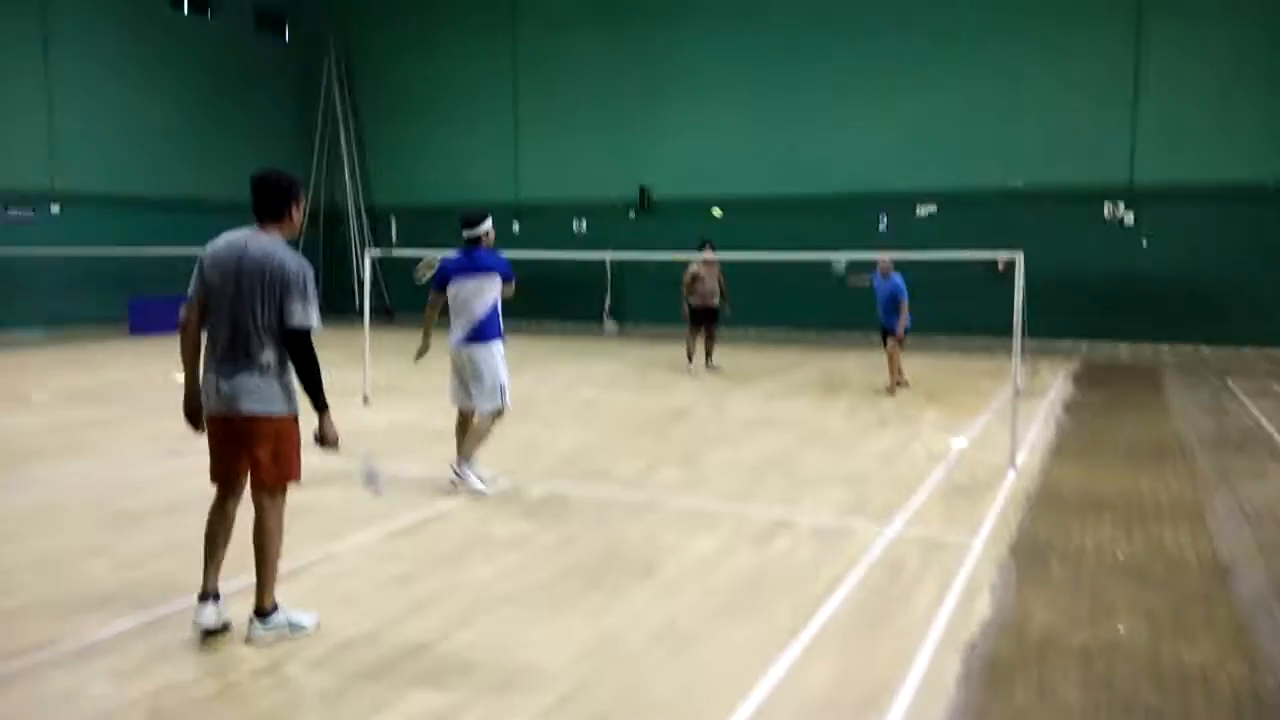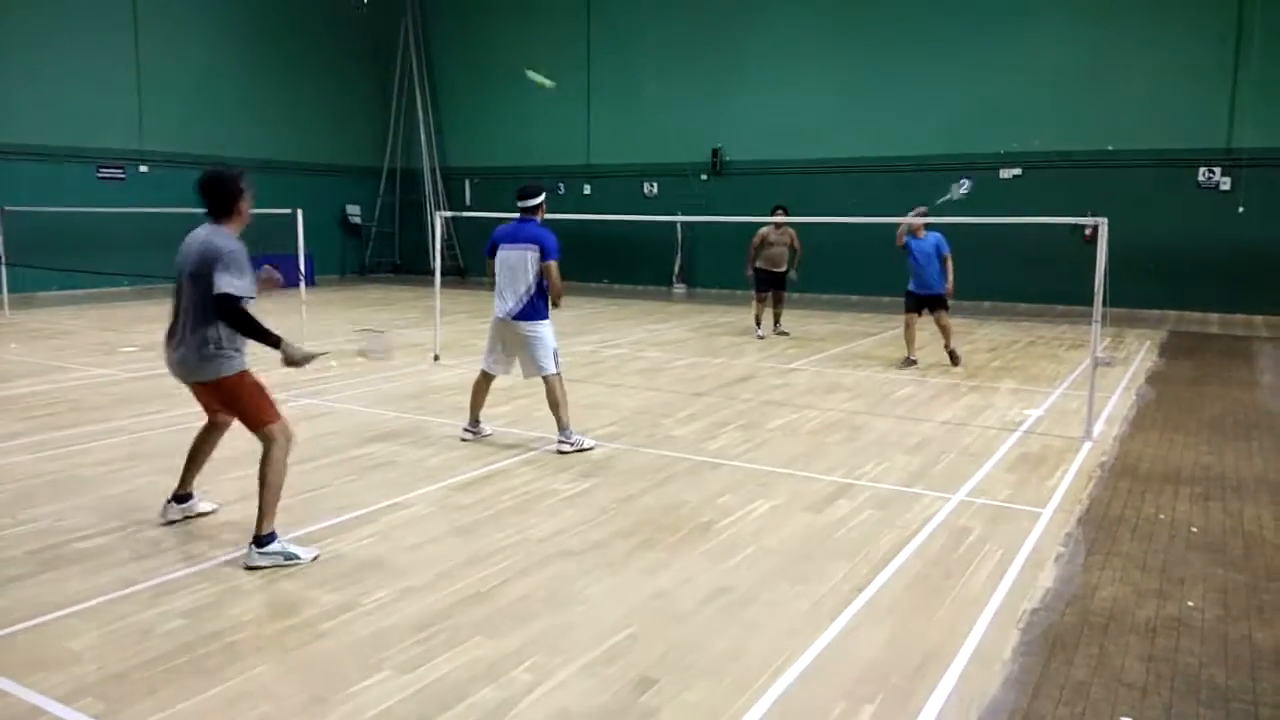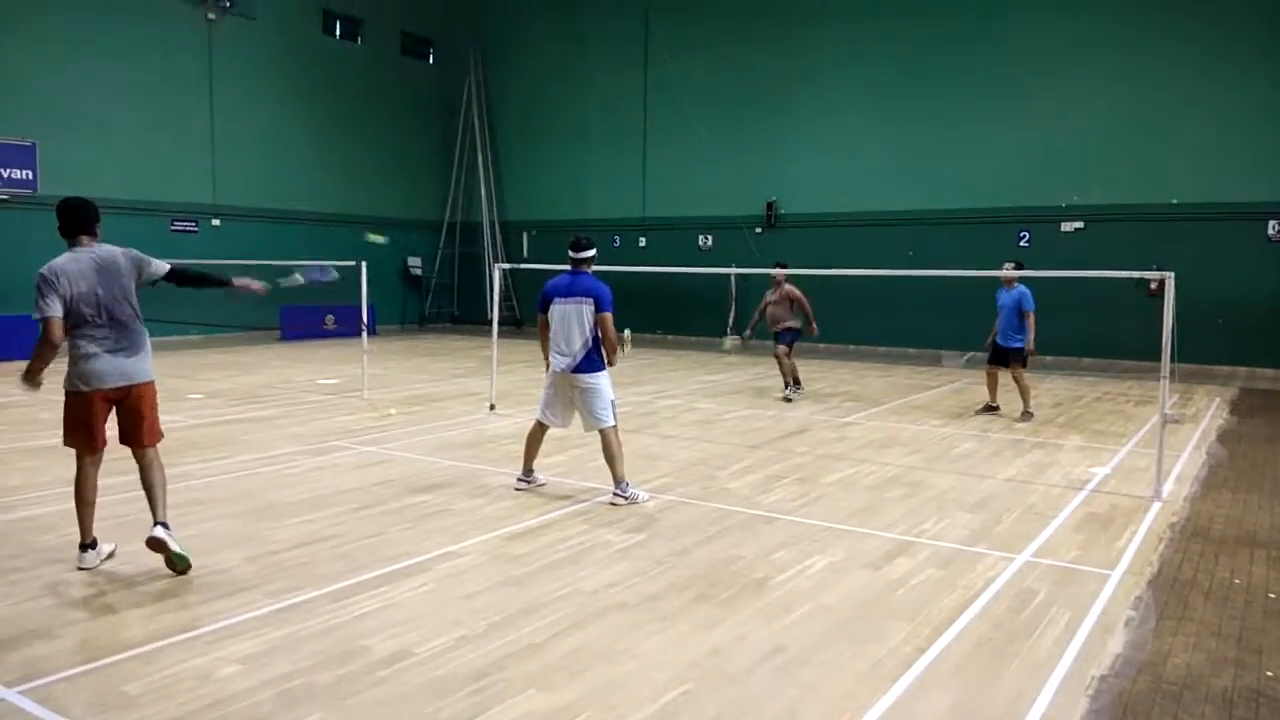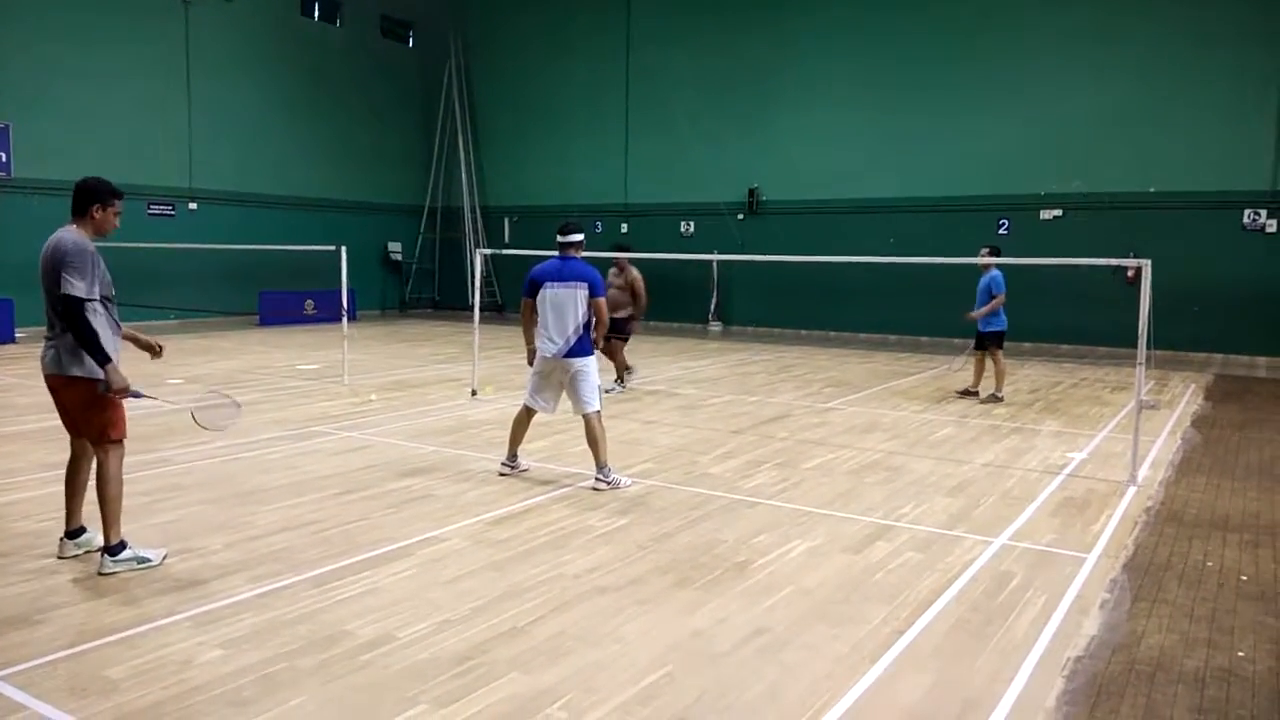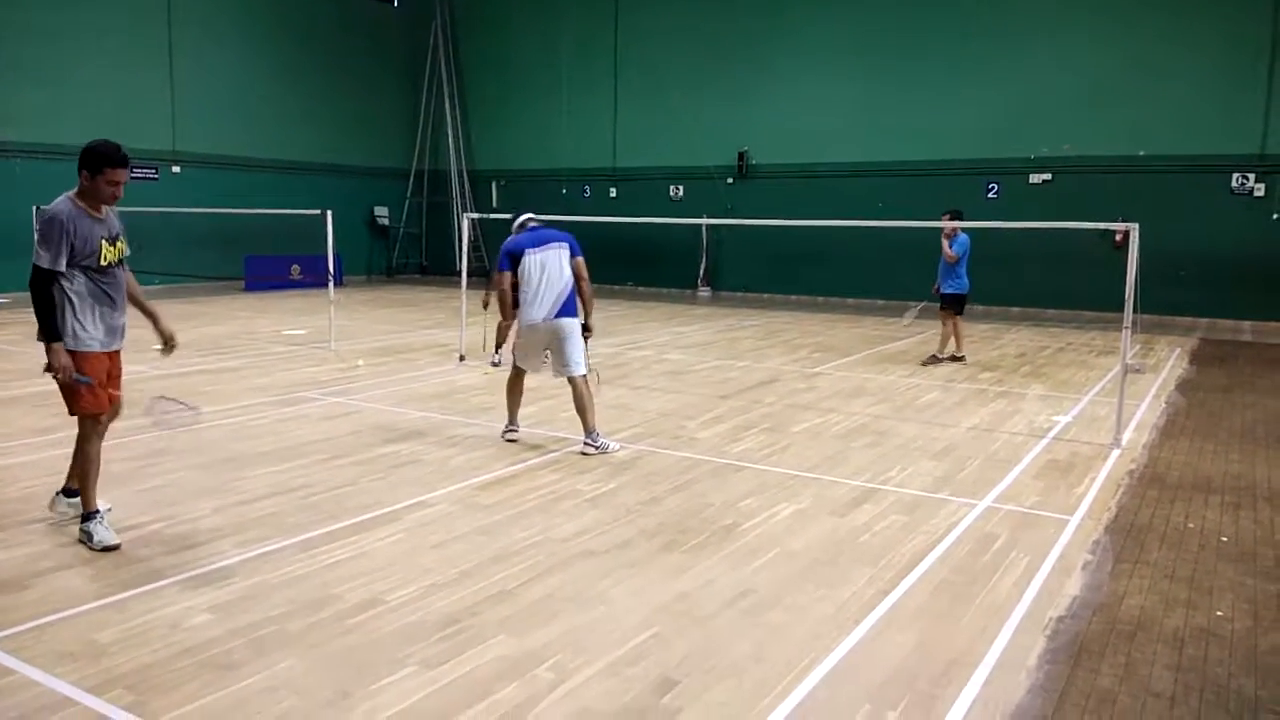
dt=1s
person 1, frame 1
left shoulder: (216, 249)
right shoulder: (292, 265)
left elbow: (190, 324)
right elbow: (300, 348)
left wrist: (192, 389)
right wrist: (323, 414)
left hip: (218, 396)
right hip: (267, 402)
left knee: (225, 496)
right knee: (269, 501)
left ankle: (208, 602)
right ankle: (266, 613)
person 1, frame 2
left shoulder: (195, 240)
right shoulder: (229, 251)
right elbow: (228, 309)
left wrist: (252, 284)
right wrist: (281, 345)
left hip: (184, 357)
right hip: (216, 363)
left knee: (221, 419)
right knee: (277, 437)
left ankle: (180, 499)
right ankle: (265, 542)
person 1, frame 3
left shoulder: (52, 273)
right shoulder: (124, 258)
left elbow: (52, 337)
right elbow: (180, 276)
left wrist: (33, 373)
right wrist: (233, 282)
left hip: (89, 377)
right hip: (135, 372)
left knee: (88, 460)
right knee: (147, 454)
left ankle: (89, 547)
right ankle: (159, 526)
person 1, frame 4
left shoulder: (63, 243)
right shoulder: (78, 248)
right elbow: (75, 315)
left wrist: (134, 338)
right wrist: (110, 367)
left hip: (64, 366)
right hip: (85, 370)
left knee: (83, 448)
right knee: (110, 451)
left ankle: (74, 534)
right ankle: (115, 550)
person 1, frame 5
left shoulder: (110, 215)
right shoulder: (59, 217)
right elbow: (41, 284)
left wrist: (156, 320)
right wrist: (55, 346)
left hip: (110, 337)
right hip: (77, 343)
left knee: (104, 416)
right knee: (93, 422)
left ankle: (69, 493)
right ankle: (89, 517)
person 2, frame 1
left shoulder: (447, 266)
right shoulder: (498, 263)
left elbow: (433, 307)
right elbow: (509, 292)
left wrist: (426, 339)
left hip: (459, 346)
right hip: (485, 346)
left knee: (466, 408)
right knee: (493, 408)
left ankle: (464, 465)
right ankle: (464, 464)
person 2, frame 2
left shoulder: (499, 233)
right shoulder: (544, 237)
left elbow: (491, 272)
right elbow: (553, 282)
right wrist: (556, 299)
left hip: (502, 316)
right hip: (533, 319)
left knee: (487, 372)
right knee: (551, 375)
left ankle: (472, 425)
right ankle: (566, 436)
person 2, frame 3
left shoulder: (551, 287)
right shoulder: (598, 289)
left elbow: (543, 328)
right elbow: (608, 333)
right wrist: (611, 356)
left hip: (558, 368)
right hip: (590, 370)
left knee: (541, 422)
right knee: (608, 428)
left ankle: (526, 475)
right ankle: (621, 489)
person 2, frame 4
left shoulder: (538, 272)
right shoulder: (590, 274)
left elbow: (526, 314)
right elbow: (602, 318)
left wrist: (530, 345)
right wrist: (597, 339)
left hip: (546, 354)
right hip: (580, 355)
left knee: (529, 407)
right knee: (591, 414)
left ankle: (510, 460)
right ankle: (603, 474)
person 2, frame 5
left shoulder: (511, 246)
right shoulder: (565, 239)
left elbow: (504, 289)
right elbow: (583, 279)
left wrist: (509, 319)
right wrist: (588, 317)
left hip: (530, 319)
right hip: (565, 318)
left knee: (518, 370)
right knee: (578, 377)
left ankle: (512, 426)
right ankle: (592, 438)
